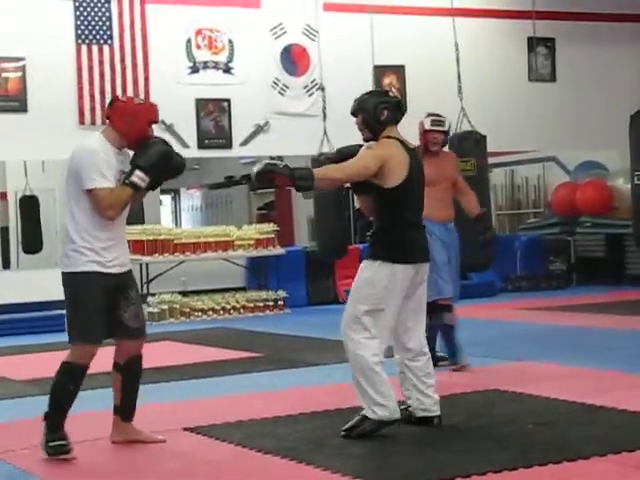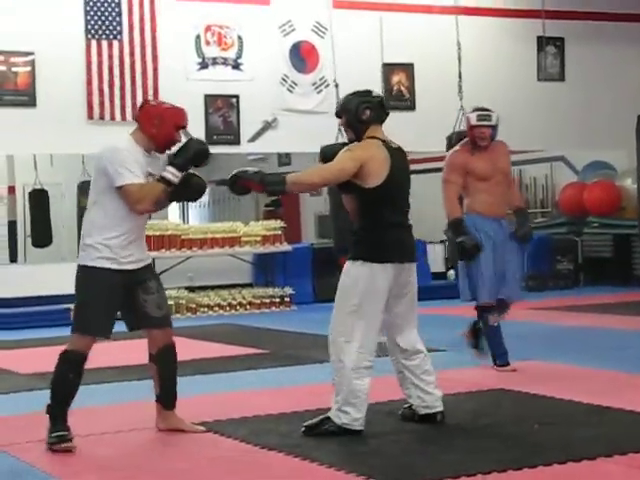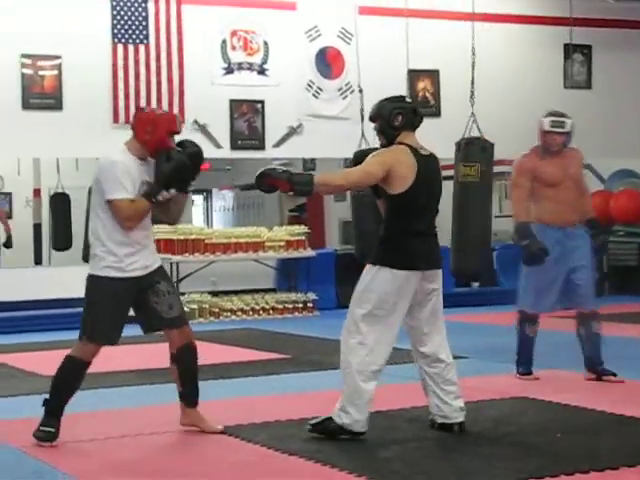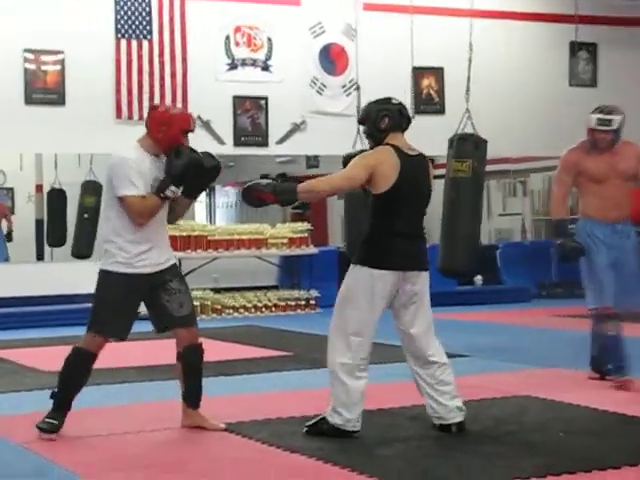
dt=0.5s
person 1, frame 1
left shoulder: (119, 155)
right shoulder: (90, 152)
right elbow: (108, 207)
left wrist: (152, 176)
right wrist: (142, 171)
left hip: (117, 267)
right hip: (85, 269)
left knee: (131, 344)
right knee: (84, 349)
left ankle: (122, 424)
right ankle: (54, 431)
person 1, frame 2
left shoulder: (152, 158)
right shoulder: (118, 153)
right elbow: (139, 202)
left wrist: (176, 191)
right wrist: (175, 168)
left hip: (137, 263)
right hip: (100, 264)
left knee: (162, 334)
right knee: (82, 341)
left ankle: (166, 413)
right ankle: (58, 422)
person 1, frame 3
left shoulder: (154, 165)
right shoulder: (114, 165)
left elbow: (171, 217)
right elbow: (127, 219)
left wrist: (183, 181)
right wrist: (160, 185)
left hip: (148, 269)
right hip: (110, 274)
left knee: (182, 334)
right knee: (87, 347)
left ankle: (190, 412)
right ankle: (51, 418)
person 1, frame 4
left shoulder: (164, 163)
right shoulder: (127, 162)
right elbow: (139, 215)
left wrist: (195, 185)
right wrist: (172, 182)
left hip: (162, 265)
right hip: (122, 270)
left knee: (189, 334)
right knee: (95, 340)
left ankle: (191, 412)
right ankle: (58, 411)
person 2, frame 1
left shoulder: (381, 151)
right shoulder: (407, 151)
left elbow: (335, 175)
left wrist: (286, 174)
right wrist: (360, 178)
left hip: (389, 257)
right hip: (414, 255)
left knee: (358, 332)
right knee: (410, 336)
left ankle: (380, 408)
right ankle: (425, 407)
person 2, frame 2
left shoulder: (362, 151)
right shoulder: (396, 153)
left elbow: (313, 180)
left wrist: (261, 180)
right wrist: (346, 181)
left hip: (372, 256)
right hip: (401, 255)
left knee: (350, 338)
right knee: (405, 335)
left ankle: (347, 417)
right ankle: (428, 404)
person 2, frame 3
left shoulder: (391, 157)
right shoulder: (432, 161)
left elbow: (340, 182)
left wrist: (290, 181)
right wrist: (381, 186)
left hip: (394, 263)
right hip: (428, 262)
left knee: (363, 340)
right knee: (432, 342)
left ankle: (349, 419)
right ankle: (450, 414)
person 2, frame 4
left shoulder: (375, 158)
right shoulder: (425, 165)
left elbow: (327, 187)
left wrist: (277, 192)
left hip: (377, 263)
right hip: (414, 264)
left knee: (348, 341)
right knee: (424, 344)
left ankle: (344, 418)
right ankle: (450, 415)
person 3, frame 1
left shoulder: (449, 159)
left elbow: (464, 193)
left wrist: (483, 222)
left hip: (449, 230)
right hip: (426, 230)
left knee: (435, 295)
right knee: (442, 294)
left ankle: (428, 352)
right ankle: (454, 353)
person 3, frame 2
left shoulder: (502, 149)
right shoulder: (458, 156)
right elbow: (451, 197)
left wrist: (522, 217)
right wrist: (459, 233)
left hip: (503, 225)
right hip: (477, 226)
left knee: (508, 293)
right knee: (487, 295)
left ankle: (476, 332)
right ankle: (499, 356)
person 3, frame 3
left shoulder: (575, 157)
right shoulder: (528, 162)
right elbow: (519, 202)
left wrist: (596, 228)
right wrist: (526, 238)
left hip: (577, 235)
right hip: (546, 236)
left knee: (587, 305)
right knee: (532, 306)
left ankle: (594, 366)
right ankle: (523, 366)
person 3, frame 4
right shoulder: (576, 157)
right elbow: (559, 196)
right wrist: (562, 235)
right hip: (594, 232)
left knee: (616, 304)
right knee: (604, 303)
left ankle: (601, 364)
